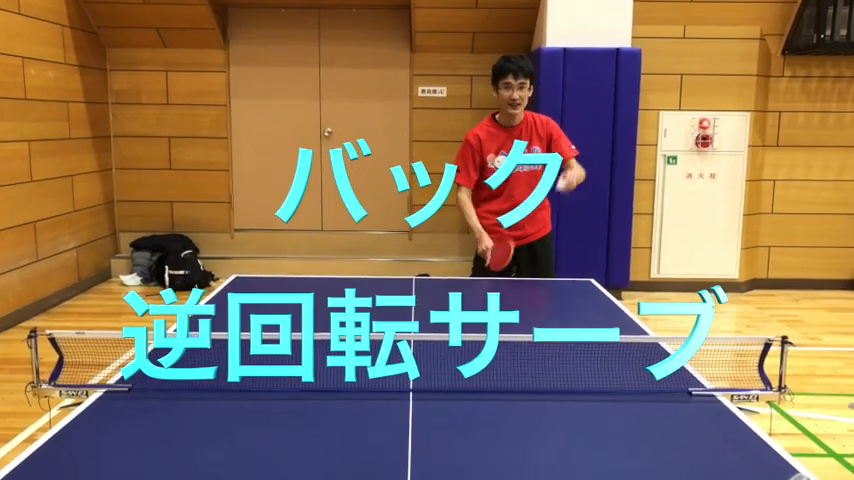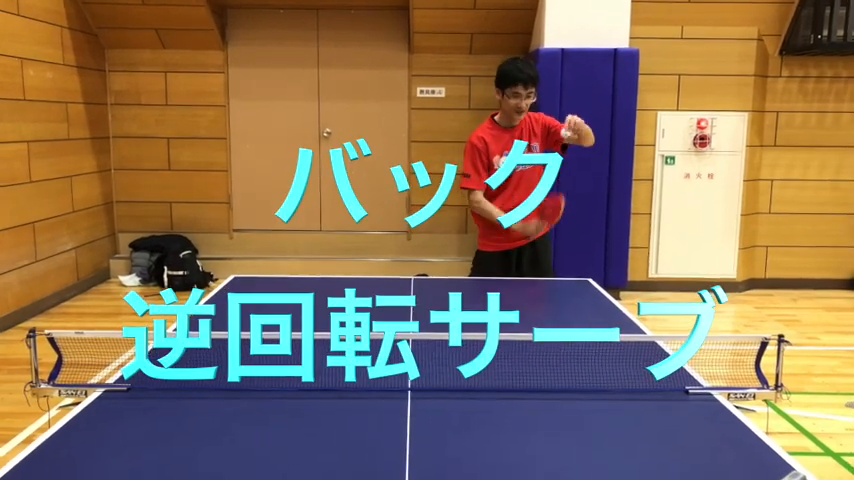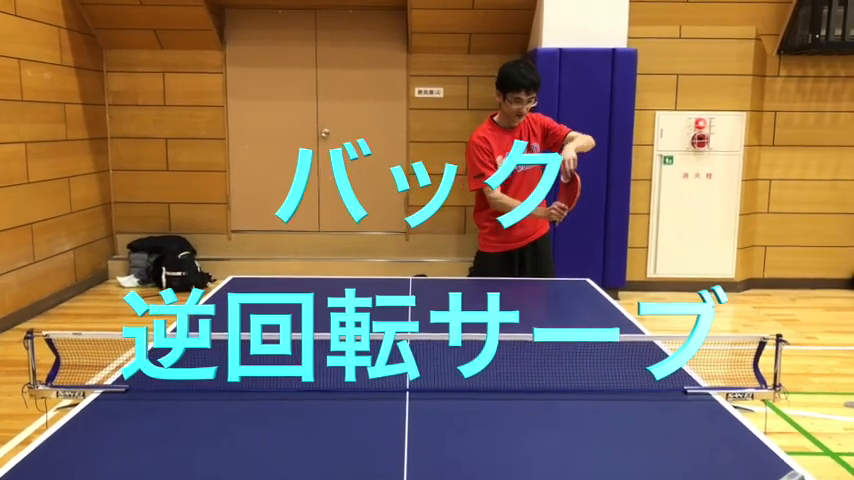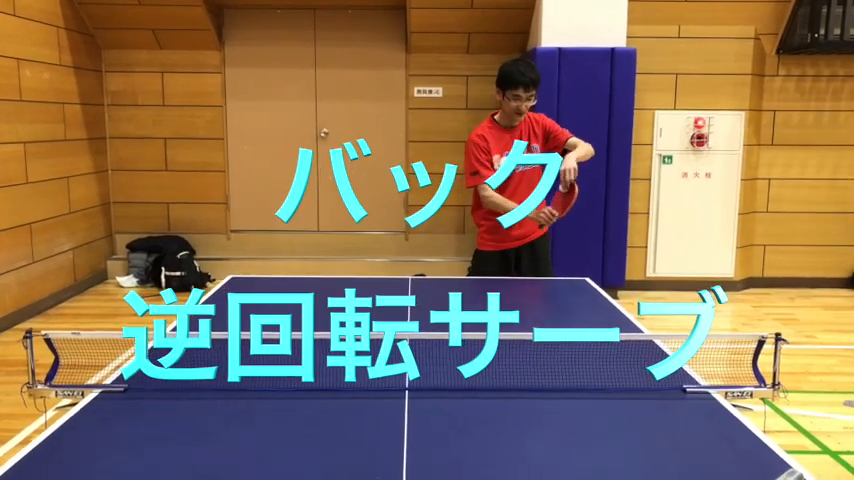
dt=0.3s
person 1, frame 1
left shoulder: (545, 127)
right shoulder: (477, 138)
left elbow: (576, 169)
right elbow: (463, 193)
left wrist: (574, 175)
right wrist: (481, 234)
left hip: (537, 236)
right hip: (494, 240)
person 1, frame 2
left shoulder: (539, 124)
right shoulder: (480, 140)
left elbow: (588, 140)
right elbow: (476, 201)
left wrist: (578, 126)
right wrist: (518, 225)
left hip: (537, 236)
right hip: (495, 242)
person 1, frame 3
left shoulder: (538, 124)
right shoulder: (481, 140)
left elbow: (589, 142)
right elbow: (494, 198)
left wrist: (572, 147)
right wrist: (542, 212)
left hip: (536, 237)
right hip: (496, 243)
person 1, frame 4
left shoulder: (540, 125)
right shoulder: (480, 138)
left elbow: (587, 149)
right elbow: (486, 196)
left wrist: (572, 155)
right wrist: (530, 213)
left hip: (534, 237)
right hip: (493, 242)
